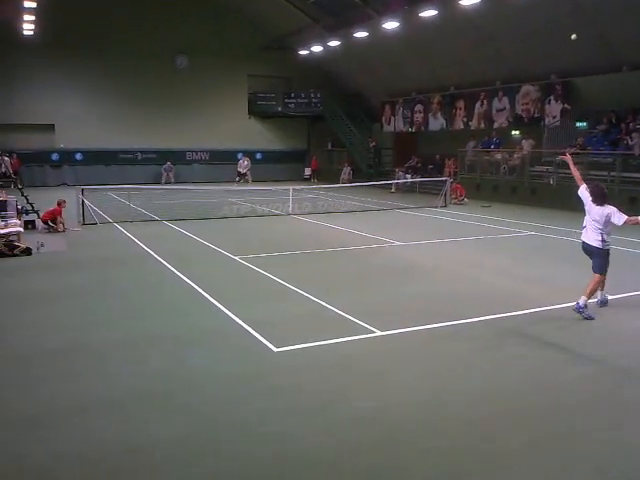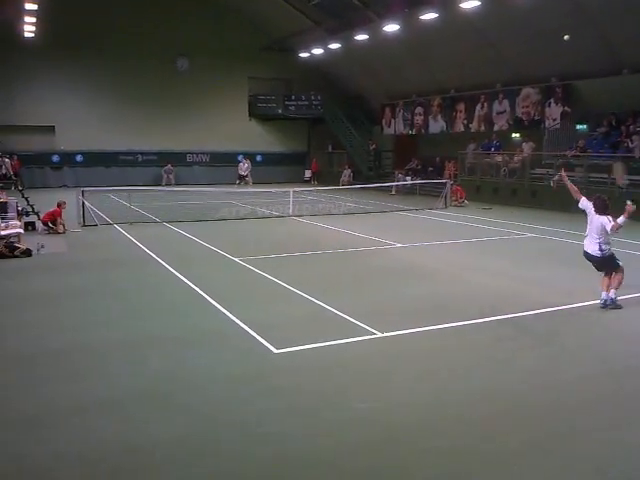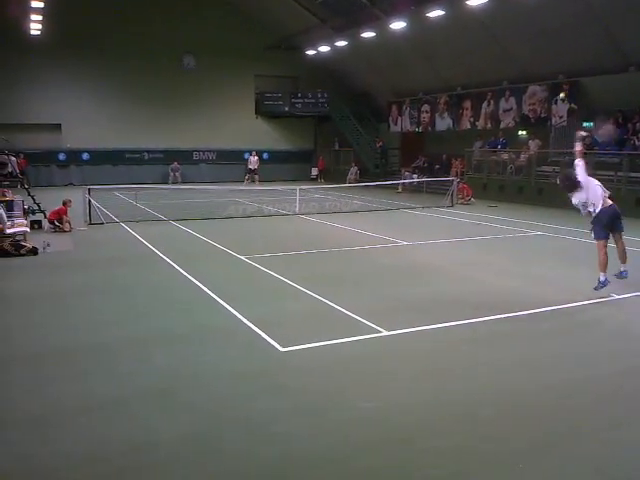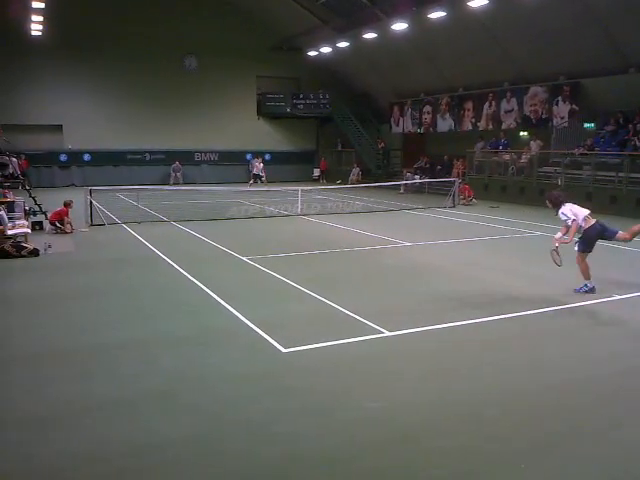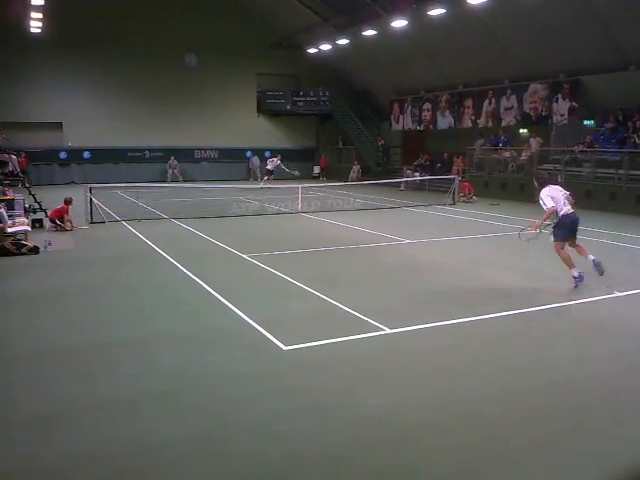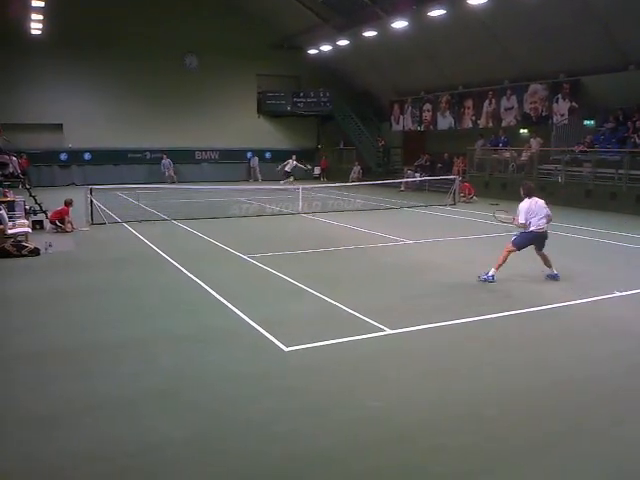
dt=0.3s
person 1, frame 1
left shoulder: (588, 201)
right shoulder: (610, 210)
left elbow: (579, 180)
left wrist: (570, 163)
left hip: (586, 243)
right hip: (600, 246)
left knee: (602, 271)
right knee: (598, 277)
left ankle: (601, 297)
right ankle: (581, 304)
person 1, frame 2
left shoulder: (590, 210)
right shoulder: (606, 219)
left elbow: (577, 195)
right elbow: (614, 228)
left wrist: (566, 180)
right wrist: (626, 214)
left hip: (588, 252)
right hip: (601, 254)
left knee: (608, 272)
right knee: (619, 271)
left ankle: (604, 298)
right ankle: (611, 297)
person 1, frame 3
left shoulder: (576, 200)
right shoulder: (583, 178)
left elbow: (587, 214)
right elbow: (579, 158)
left hip: (601, 216)
right hip: (612, 209)
left knee: (601, 248)
right knee: (619, 241)
left ankle: (603, 279)
right ankle: (623, 270)
person 1, frame 4
left shoulder: (563, 212)
right shoulder: (567, 206)
left elbow: (575, 223)
right elbow: (567, 227)
left wrist: (570, 239)
right wrist: (558, 237)
left hip: (590, 231)
right hip: (598, 225)
left knee: (580, 260)
right knee: (627, 237)
left ankle: (589, 285)
person 1, frame 5
left shoulder: (543, 194)
right shoulder: (557, 188)
left elbow: (552, 209)
right elbow: (571, 200)
left wrist: (540, 223)
left hip: (563, 220)
right hip: (573, 216)
left knee: (559, 249)
right knee: (573, 244)
left ankle: (576, 274)
right ankle: (592, 259)
person 1, frame 6
left shoulder: (524, 205)
right shoulder: (541, 203)
left elbow: (523, 225)
right elbow: (549, 219)
left wrist: (516, 222)
left hip: (531, 233)
right hip: (543, 233)
left knee: (507, 250)
right knee: (540, 252)
left ankle: (491, 275)
right ankle: (553, 273)
